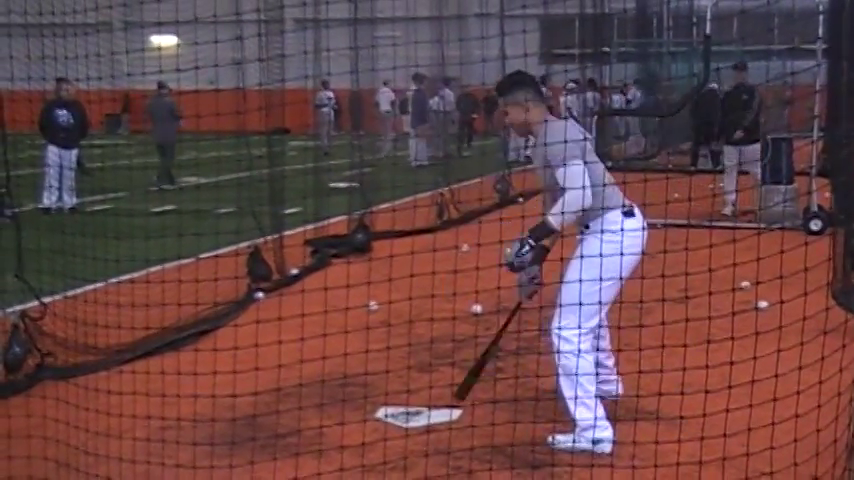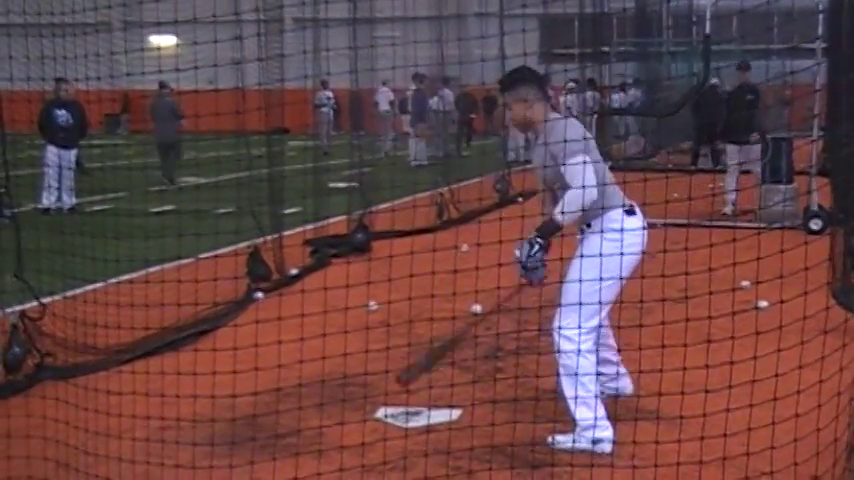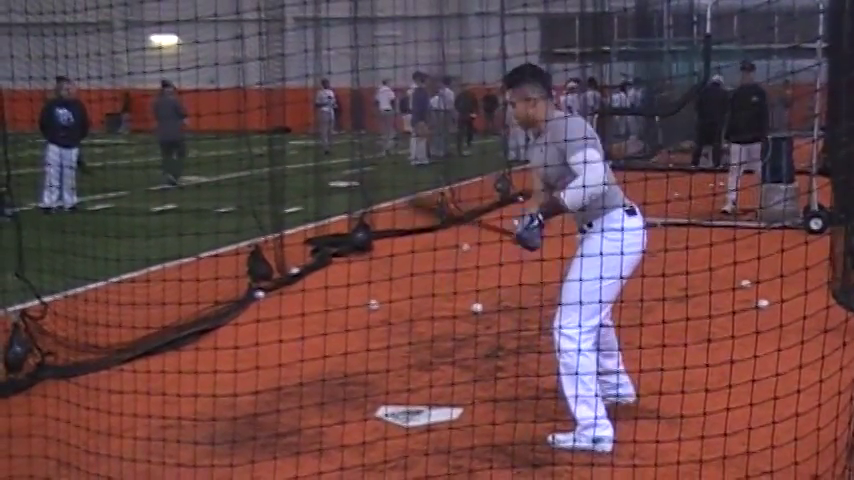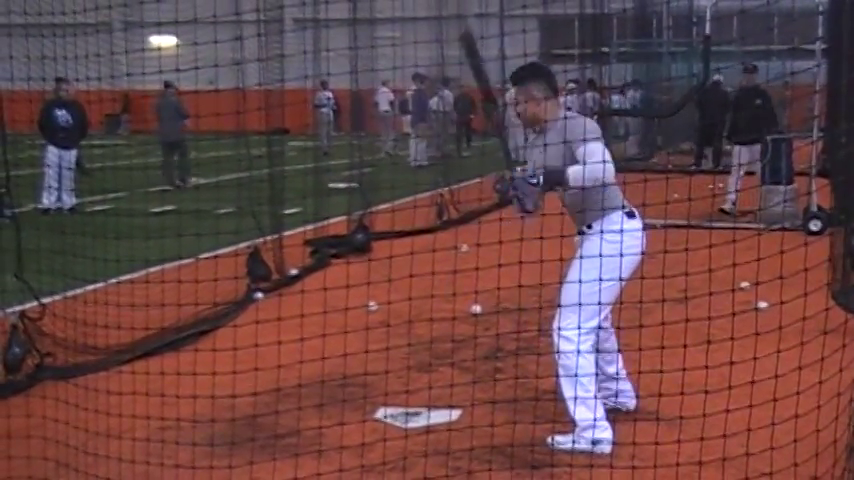
dt=0.1s
person 1, frame 1
left shoulder: (559, 134)
right shoulder: (546, 141)
left elbow: (578, 197)
right elbow: (557, 203)
left wrist: (530, 240)
right wrist: (537, 256)
left hip: (611, 231)
right hip: (616, 228)
left knee: (570, 330)
right knee: (587, 314)
left ankle: (593, 431)
right ankle: (603, 381)
person 1, frame 2
left shoulder: (563, 132)
right shoulder: (544, 140)
left elbow: (584, 193)
right elbow: (556, 201)
left wrist: (538, 238)
right wrist: (539, 250)
left hip: (612, 231)
right hip: (616, 228)
left knee: (572, 329)
right knee: (589, 313)
left ankle: (594, 431)
right ankle: (612, 378)
person 1, frame 3
left shoulder: (571, 127)
right shoulder: (537, 143)
left elbow: (593, 181)
right elbow: (544, 193)
left wrist: (541, 213)
right wrist: (533, 224)
left hip: (614, 230)
right hip: (603, 231)
left knee: (571, 328)
right knee: (591, 315)
left ankle: (593, 430)
right ankle: (615, 385)
person 1, frame 4
left shoulder: (577, 126)
right shoulder: (537, 142)
left elbow: (602, 172)
right elbow: (534, 195)
left wrist: (544, 176)
right wrist: (524, 192)
left hip: (612, 232)
right hip: (602, 232)
left knee: (571, 330)
right knee: (591, 318)
left ankle: (592, 432)
right ankle: (617, 391)
person 2, frame 1
left shoulder: (752, 92)
right shoulder: (728, 94)
left elbow: (752, 113)
right elbow: (722, 118)
left wrist: (742, 129)
left hip: (750, 140)
right hip: (730, 140)
left knee: (756, 172)
right knee: (729, 172)
right ankle: (730, 205)
person 2, frame 2
left shoulder: (756, 92)
right shoulder: (732, 94)
left elbow: (757, 113)
left wrist: (756, 131)
right wrist: (723, 137)
left hip: (752, 138)
right hip: (733, 139)
left knee: (759, 171)
right knee: (731, 171)
right ankle: (730, 204)
person 2, frame 3
left shoulder: (759, 93)
right shoulder: (736, 94)
left elbow: (765, 115)
left wrist: (768, 134)
right wrist: (727, 137)
left hip: (757, 139)
right hip: (738, 139)
right knee: (734, 170)
right ankle: (730, 203)
person 2, frame 4
left shoulder: (763, 95)
right shoulder: (738, 95)
left elbow: (771, 117)
right wrist: (729, 138)
left hip: (759, 140)
right hip: (740, 140)
right knee: (735, 171)
right ankle: (730, 203)
person 3, frame 1
left shoulder: (77, 106)
right shoulder: (50, 105)
left elbow: (85, 125)
right elbow: (42, 123)
left wrist: (78, 139)
right wrist: (49, 137)
left hip: (71, 147)
right hip: (53, 145)
left knee: (69, 175)
right knee: (51, 174)
left ankle: (68, 203)
right ankle: (48, 203)
person 3, frame 2
left shoulder: (76, 106)
right shoulder: (49, 105)
left elbow: (84, 125)
right elbow: (41, 123)
left wrist: (77, 139)
right wrist: (48, 138)
left hip: (70, 147)
right hip: (52, 145)
left knee: (68, 175)
right knee: (50, 174)
left ankle: (68, 203)
right ankle: (48, 204)
person 3, frame 3
left shoulder: (78, 105)
right shoulder: (50, 104)
left elbow: (85, 124)
right elbow: (43, 122)
left wrist: (78, 138)
right wrist: (49, 137)
left hip: (72, 146)
right hip: (54, 144)
left knee: (69, 175)
right knee: (52, 173)
left ankle: (69, 202)
right ankle: (49, 203)
person 3, frame 4
left shoulder: (77, 106)
right shoulder: (49, 105)
left elbow: (84, 125)
right elbow: (42, 123)
left wrist: (77, 140)
right wrist: (49, 138)
left hip: (70, 147)
right hip: (53, 146)
left knee: (68, 176)
right knee: (50, 174)
left ankle: (68, 203)
right ankle: (48, 204)
